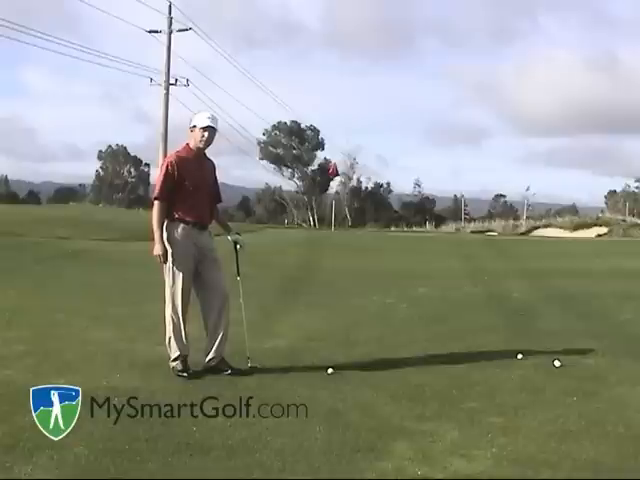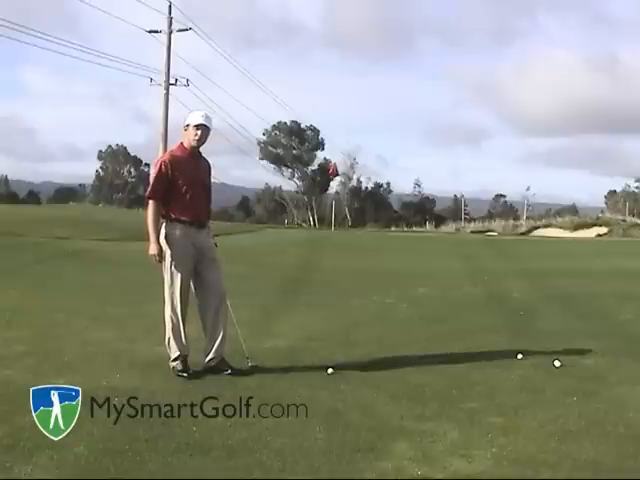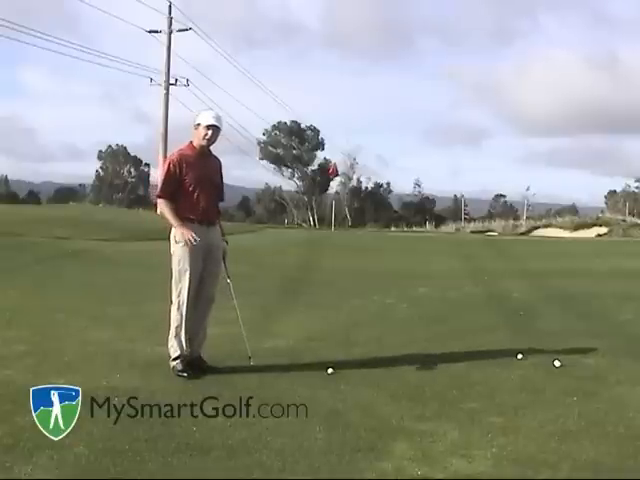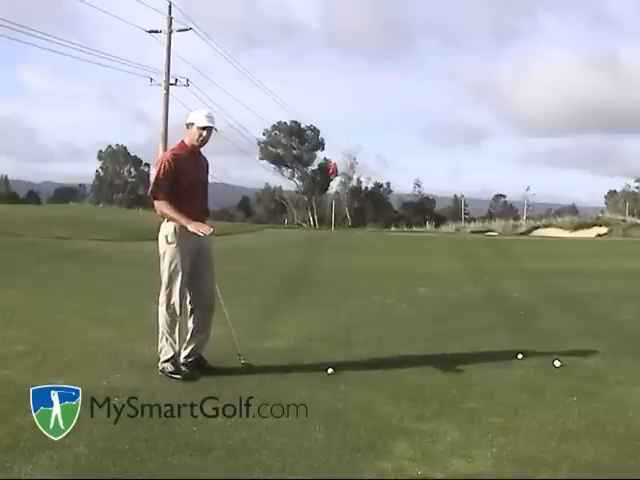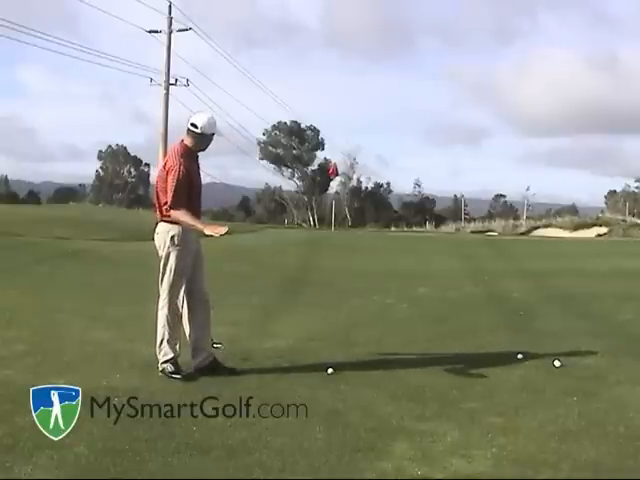
dt=1s
person 1, frame 1
left shoulder: (209, 166)
right shoulder: (174, 161)
right elbow: (159, 202)
left wrist: (228, 230)
right wrist: (158, 240)
left hip: (204, 235)
right hip: (180, 234)
left knee: (217, 296)
right knee: (177, 300)
left ankle: (214, 357)
right ankle: (178, 357)
person 1, frame 2
left shoulder: (205, 164)
right shoulder: (168, 161)
right elbow: (153, 202)
left wrist: (209, 234)
right wrist: (154, 240)
left hip: (203, 234)
right hip: (178, 233)
left knee: (215, 296)
right knee: (177, 300)
left ankle: (214, 357)
right ankle: (178, 358)
person 1, frame 3
left shoulder: (215, 163)
right shoulder: (177, 159)
right elbow: (162, 200)
left wrist: (222, 235)
right wrist: (180, 227)
left hip: (212, 234)
right hip: (187, 234)
left knee: (205, 298)
right knee: (184, 297)
left ankle: (193, 353)
right ankle: (178, 356)
person 1, frame 4
left shoulder: (202, 161)
right shoulder: (170, 159)
right elbow: (159, 202)
right wrist: (188, 223)
left hip: (200, 234)
right hip: (176, 234)
left knee: (205, 297)
right knee: (172, 298)
left ankle: (191, 355)
right ankle: (168, 359)
person 1, frame 5
left shoulder: (187, 156)
right shoulder: (180, 163)
right elbow: (175, 210)
right wrist: (205, 227)
left hip: (187, 234)
right hip: (175, 234)
left knee: (197, 298)
right knee: (171, 298)
left ankle: (203, 358)
right ankle: (167, 359)
